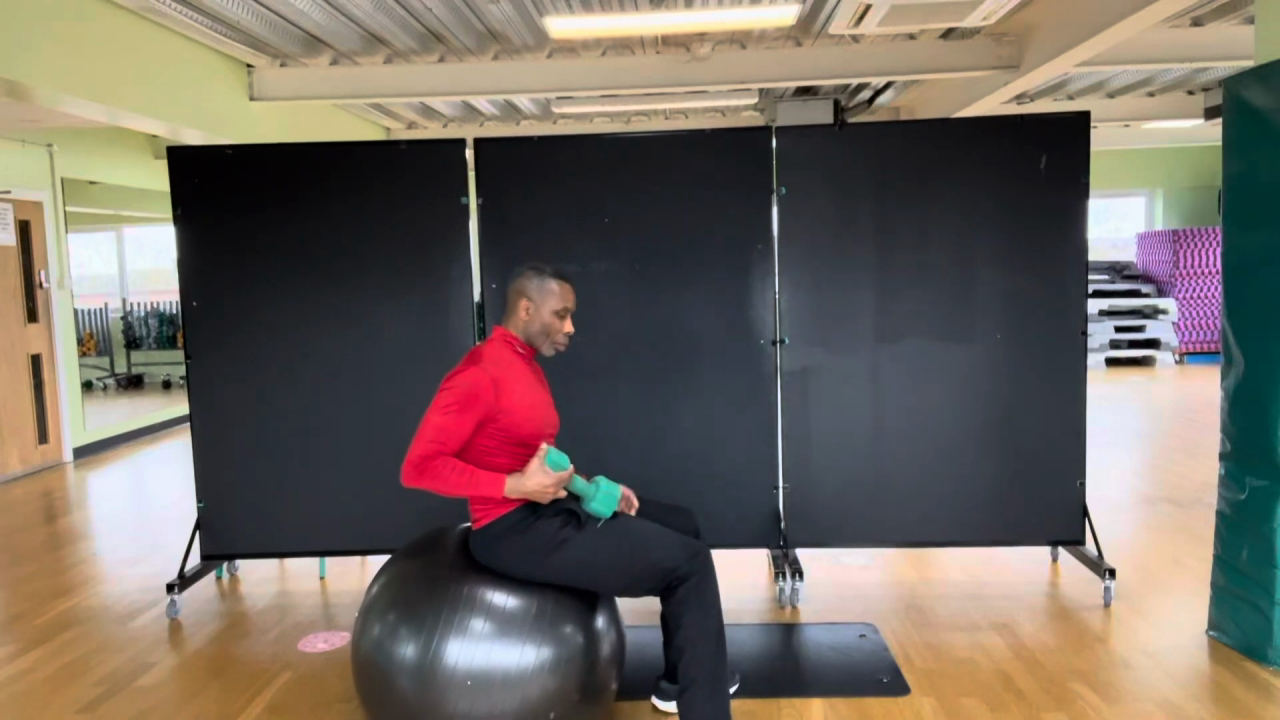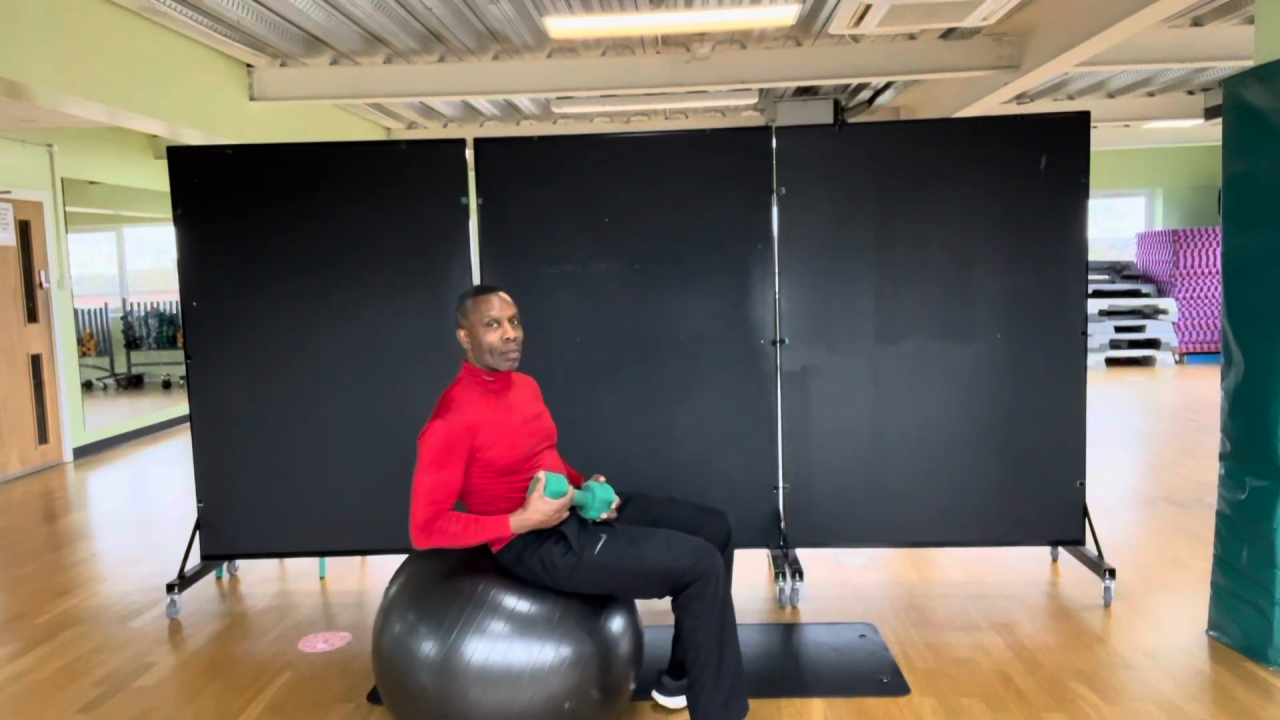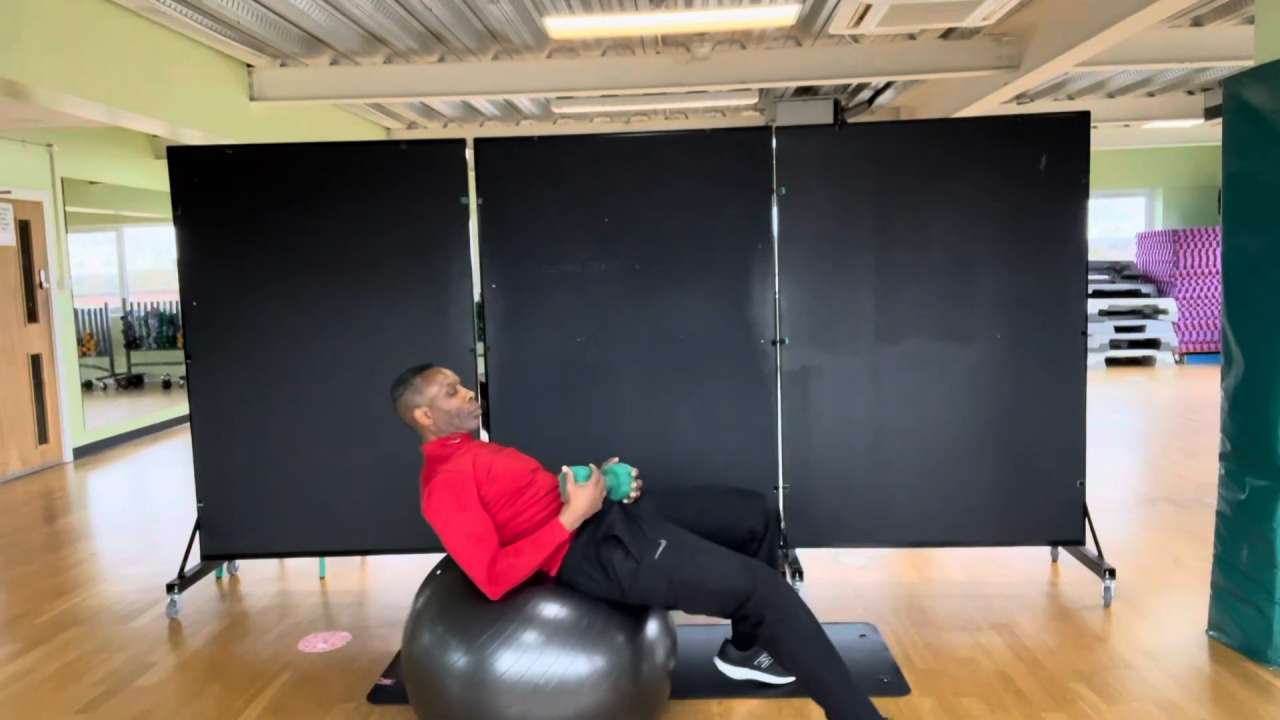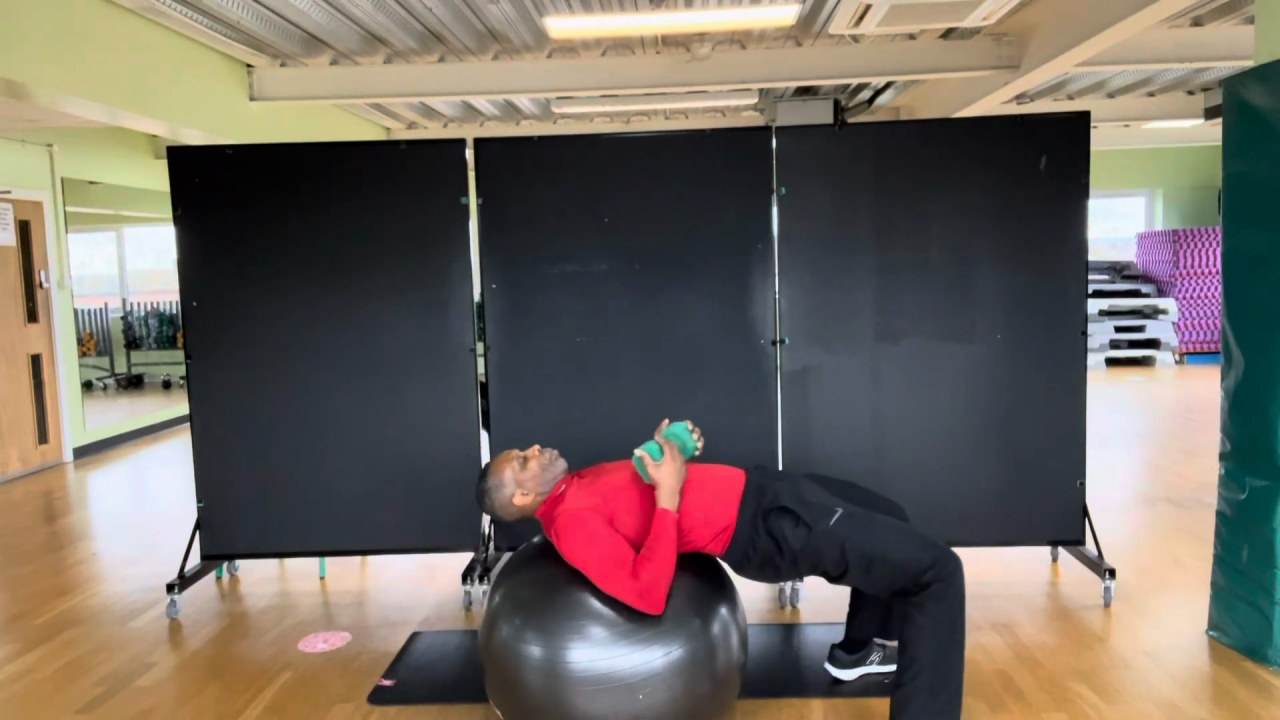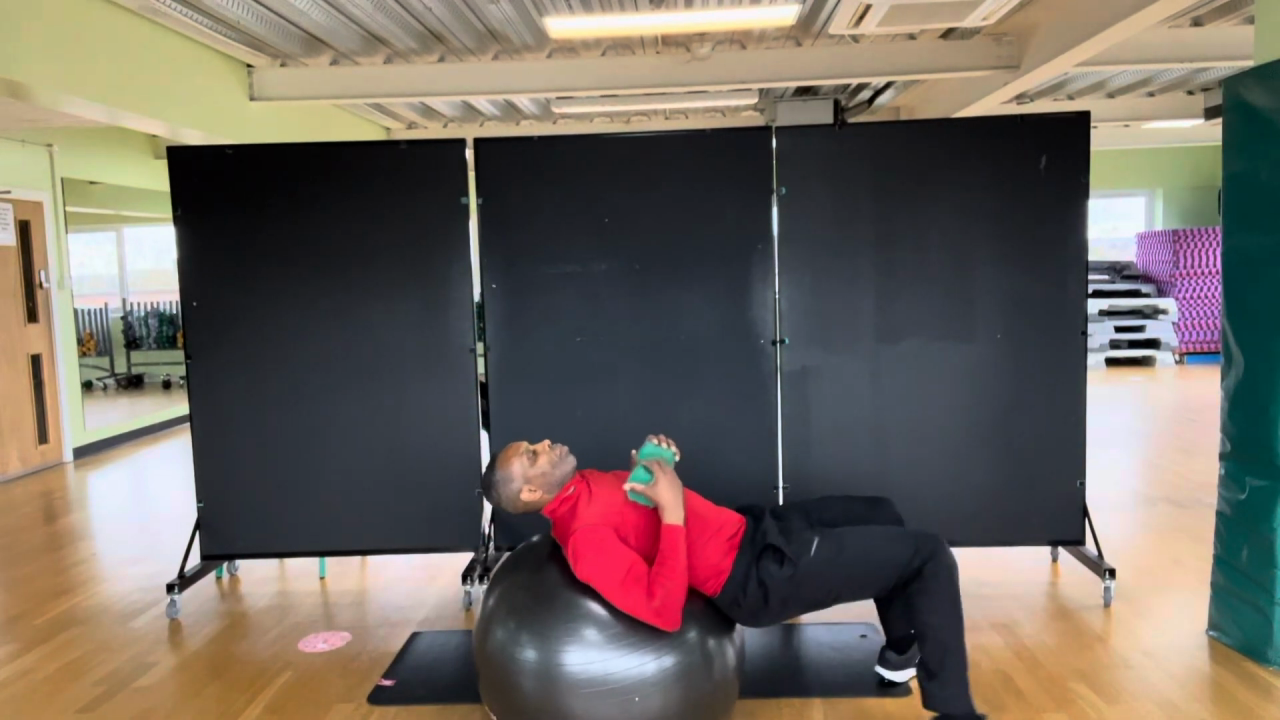
dt=1s
person 1, frame 1
left shoulder: (526, 367)
right shoulder: (480, 374)
right elbow: (419, 467)
right wrist: (516, 486)
left hip: (550, 508)
right hip: (516, 530)
left knee: (681, 525)
right knee: (689, 562)
left ankle: (679, 679)
person 1, frame 2
left shoulder: (525, 386)
right shoulder: (453, 422)
right elbow: (426, 528)
left wrist: (588, 490)
right wrist: (523, 520)
left hip: (577, 510)
right hip: (538, 543)
left knee: (714, 529)
right knee: (700, 565)
left ankle: (679, 677)
person 1, frame 3
left shoulder: (471, 453)
right shoulder: (446, 484)
right elbow: (494, 579)
left wrist: (605, 486)
right wrist: (574, 514)
left hip: (613, 516)
right hip: (599, 551)
left knee: (757, 513)
right knee: (762, 587)
left ankle: (744, 649)
person 1, frame 4
left shoulder: (573, 487)
right shoulder: (571, 522)
right elbow: (648, 594)
left wrist: (668, 451)
right wrist: (667, 493)
left hip: (761, 491)
right hip: (767, 529)
left knee: (889, 521)
right knee: (938, 569)
left ankle: (856, 648)
person 1, frame 5
left shoulder: (582, 485)
right shoulder: (582, 534)
right elbow: (666, 611)
left wrist: (651, 465)
right wrist: (671, 509)
left hip: (750, 528)
right hip: (760, 571)
left knee: (880, 515)
right knee: (927, 555)
left ankle: (902, 649)
